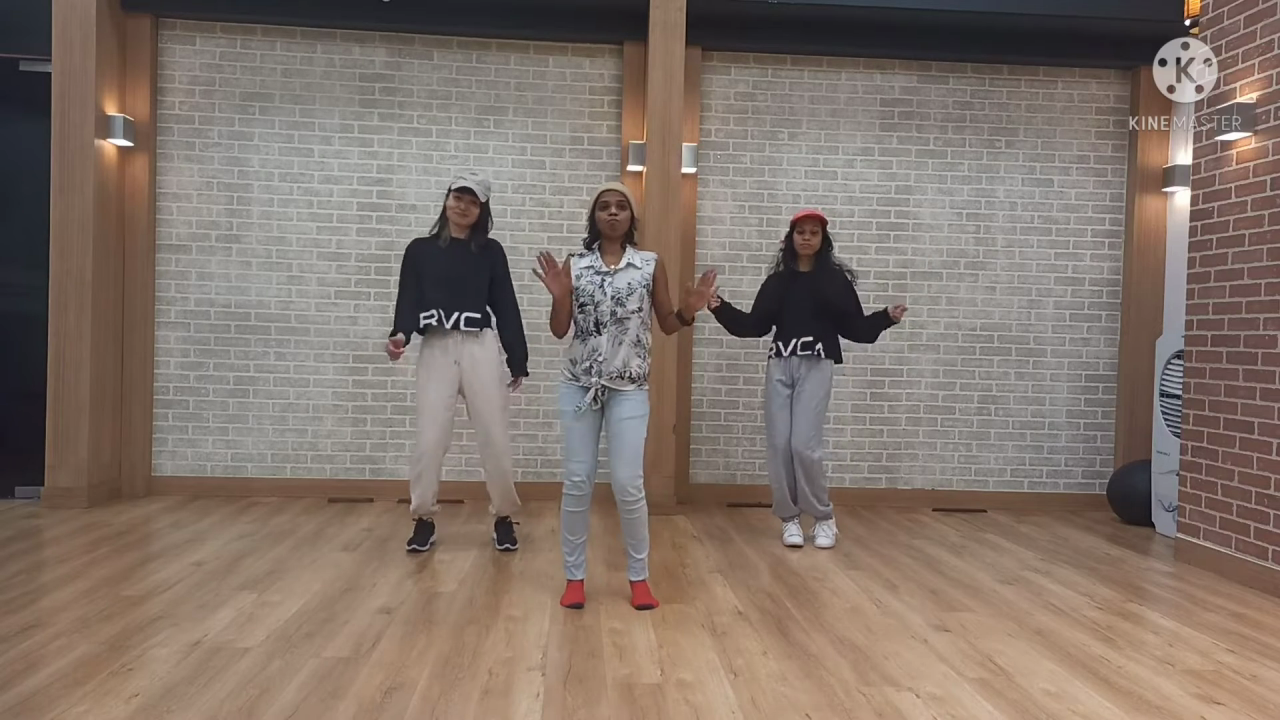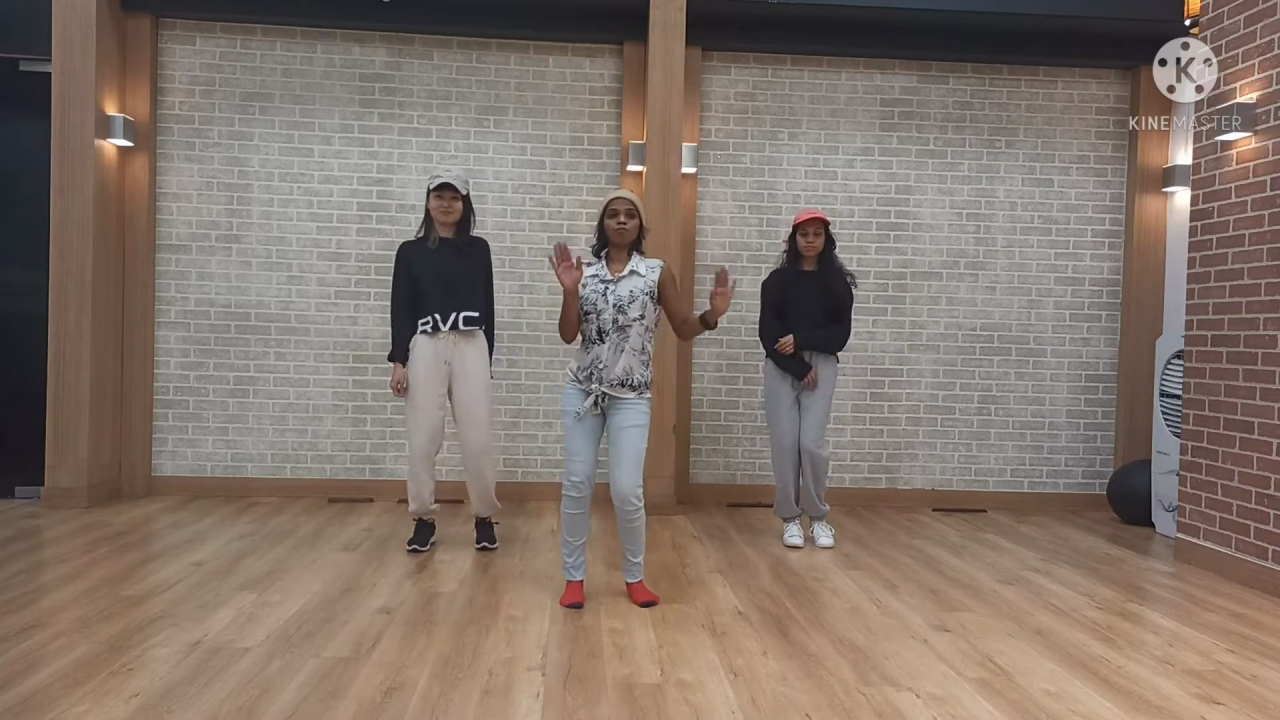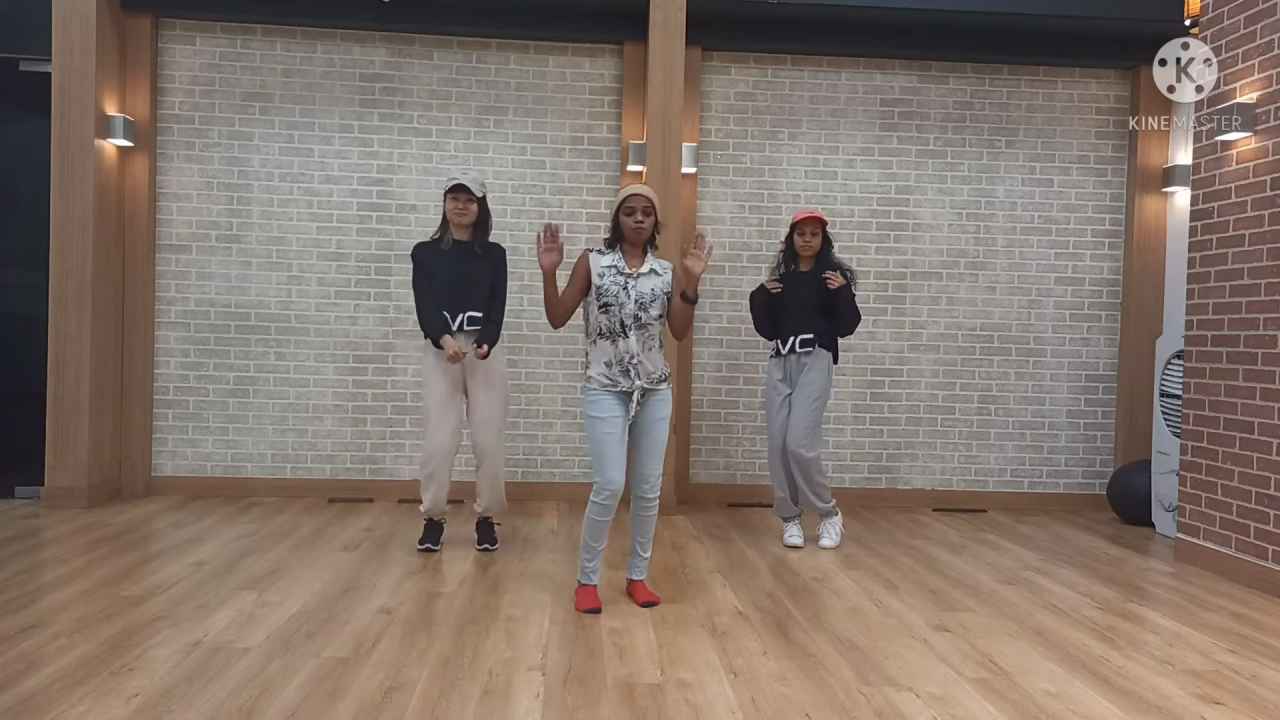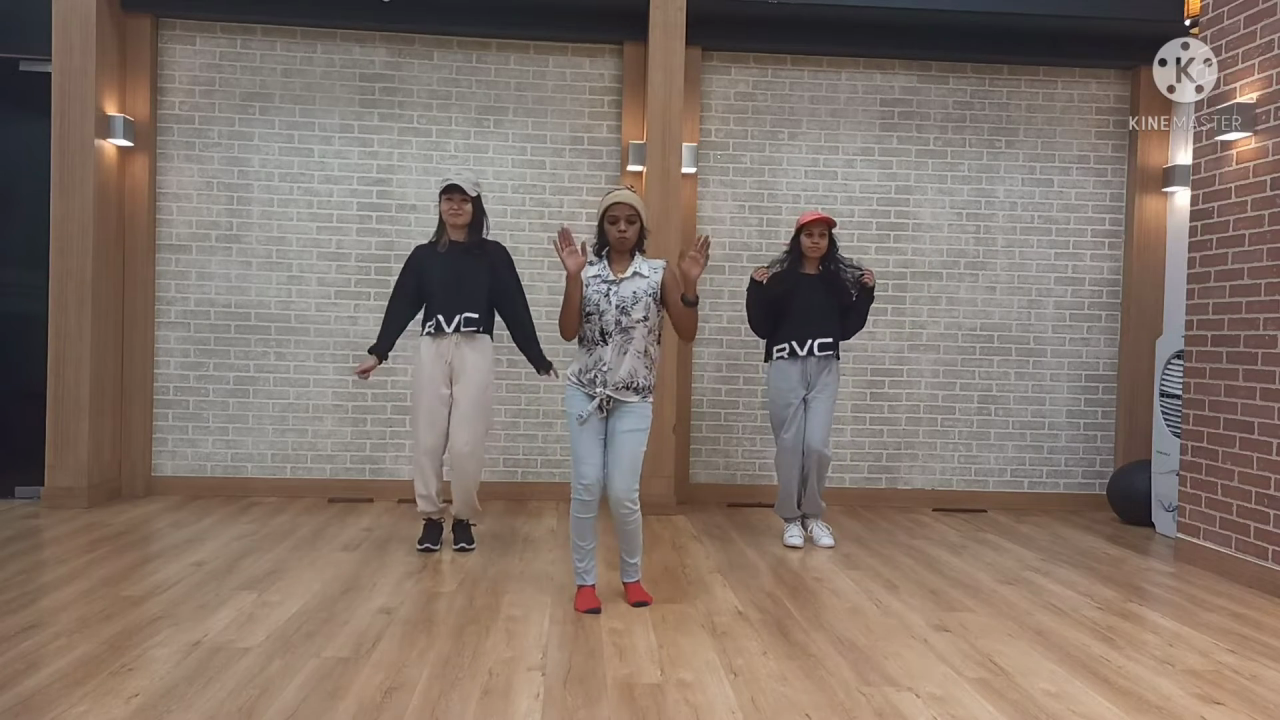
dt=0.5s
person 1, frame 1
left shoulder: (652, 265)
right shoulder: (574, 265)
left elbow: (666, 324)
right elbow: (559, 331)
left wrist: (689, 309)
right wrist: (559, 296)
left hip: (628, 387)
right hip: (578, 384)
left knee: (627, 484)
right knee: (576, 481)
left ankle: (638, 577)
right ankle: (575, 576)
person 1, frame 2
left shoulder: (657, 273)
right shoulder: (583, 270)
left elbow: (683, 330)
right elbow: (568, 335)
left wrist: (713, 314)
right wrist: (570, 290)
left hip: (631, 395)
right hip: (582, 390)
left knee: (627, 491)
right knee: (577, 483)
left ankle: (635, 577)
right ankle: (574, 577)
person 1, frame 3
left shoulder: (667, 271)
right shoulder: (592, 262)
left elbow: (680, 332)
right elbow: (557, 319)
left wrist: (692, 281)
right wrist: (549, 272)
left hip: (655, 390)
right hip: (605, 389)
left knee: (648, 487)
right knee: (609, 486)
left ankle: (637, 575)
right ankle: (587, 579)
person 1, frame 4
left shoulder: (660, 273)
right shoulder: (587, 271)
left elbow: (687, 333)
right elbow: (567, 332)
left wrist: (690, 283)
right wrist: (572, 275)
left hip: (634, 398)
right hip: (585, 392)
left knee: (622, 493)
right knee: (586, 486)
left ankle: (632, 576)
right ankle: (585, 580)
person 2, frame 1
left shoulder: (491, 252)
right shoulder: (420, 250)
left elbow: (505, 306)
right elbow: (408, 298)
left wrist: (517, 358)
right wrist: (400, 333)
left hip: (480, 348)
right hip: (435, 349)
left knee: (494, 437)
right knee: (429, 439)
left ankle: (503, 518)
right ankle: (424, 520)
person 2, frame 2
left shoulder: (478, 249)
right shoulder: (410, 252)
left elbow: (486, 306)
right elbow: (401, 309)
left wrist: (488, 358)
right wrist: (398, 361)
left hip: (470, 348)
right hip: (426, 348)
left knee: (477, 439)
right knee: (423, 440)
left ankle: (484, 518)
right ankle: (424, 520)
person 2, frame 3
left shoulder: (494, 254)
right shoulder: (426, 252)
left elbow: (496, 305)
right elbow: (425, 304)
left wrist: (485, 343)
right wrist: (445, 340)
left hip: (484, 350)
right hip: (440, 351)
left knee: (488, 442)
right knee: (439, 443)
left ankle: (486, 519)
right ankle: (433, 519)
person 2, frame 4
left shoulder: (493, 254)
right shoulder: (423, 255)
left elbow: (514, 306)
right elbow: (401, 305)
left wrist: (538, 358)
right wrist: (377, 352)
left hip: (475, 351)
right hip: (431, 350)
left knee: (466, 444)
right knee: (428, 441)
left ankle: (463, 519)
right ankle: (432, 518)
person 3, frame 1
left shoulder: (836, 279)
right shoulder: (777, 281)
left elbow: (854, 326)
right elbow: (757, 323)
left wrist: (885, 318)
right wrist: (722, 309)
left hip: (816, 366)
right hip: (779, 365)
left knee: (805, 445)
right knee: (779, 444)
left ankle: (824, 517)
right ankle: (790, 518)
person 3, frame 2
left shoulder: (837, 281)
right shoulder: (778, 279)
left elbow: (841, 331)
right elbow: (768, 328)
left wrist: (801, 340)
right wrist: (797, 367)
left hip: (821, 366)
right hip: (782, 368)
left knee: (812, 444)
right knee: (784, 443)
left ankle: (819, 517)
right ankle: (790, 518)
person 3, frame 3
left shoulder: (834, 276)
right shoulder: (781, 280)
left elbow: (846, 327)
right elbow: (767, 330)
left wrist: (843, 293)
right wrist: (759, 297)
left hip: (815, 362)
right hip: (779, 364)
left knee: (799, 444)
right knee: (778, 444)
left ankle: (829, 513)
right ankle: (791, 518)
person 3, frame 4
left shoulder: (837, 283)
right shoulder: (779, 280)
left elbow: (846, 329)
right elbow: (762, 328)
left wrist: (865, 294)
right wrist: (756, 290)
left hip: (825, 368)
right hip: (786, 366)
left knee: (817, 444)
right knee: (790, 444)
left ankle: (813, 515)
right ankle: (791, 518)
